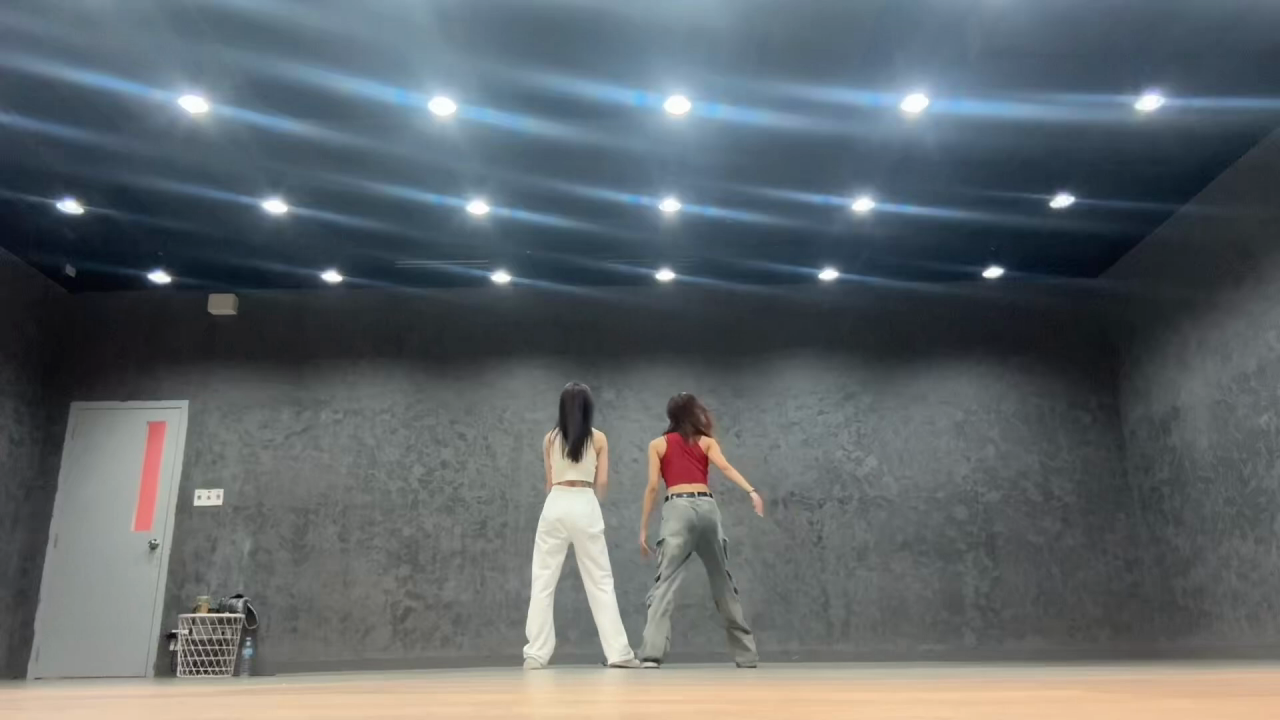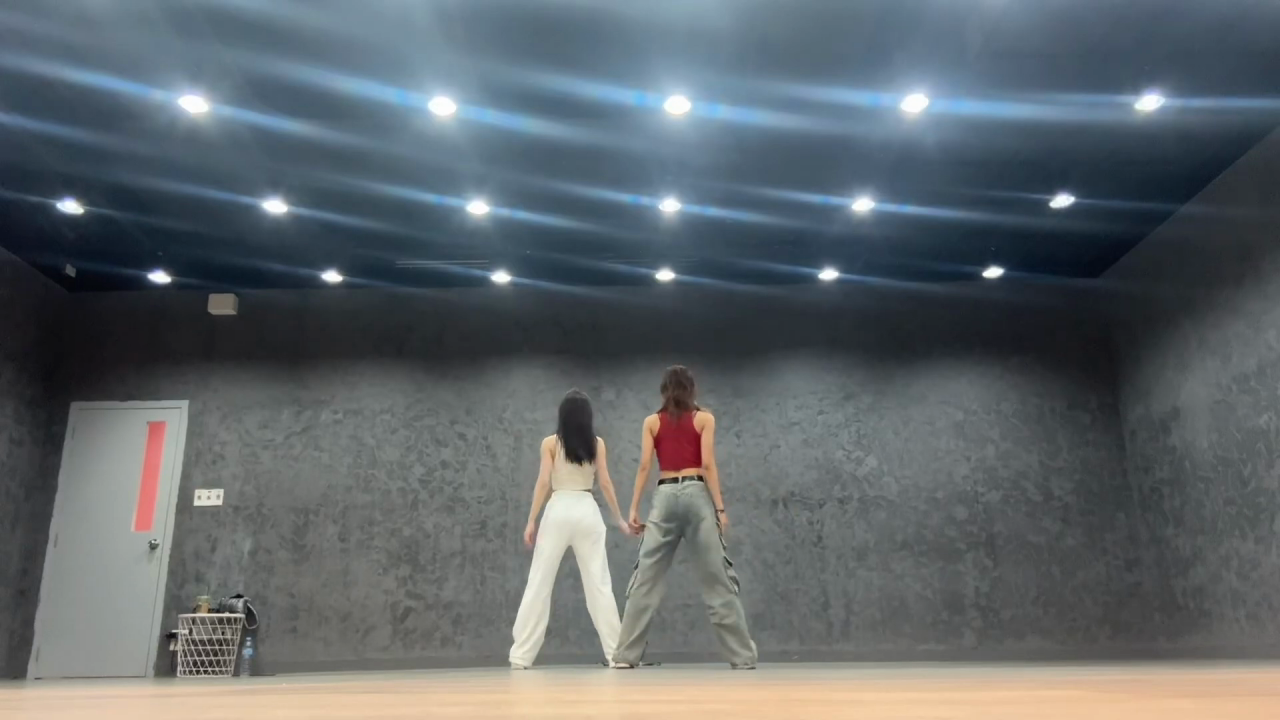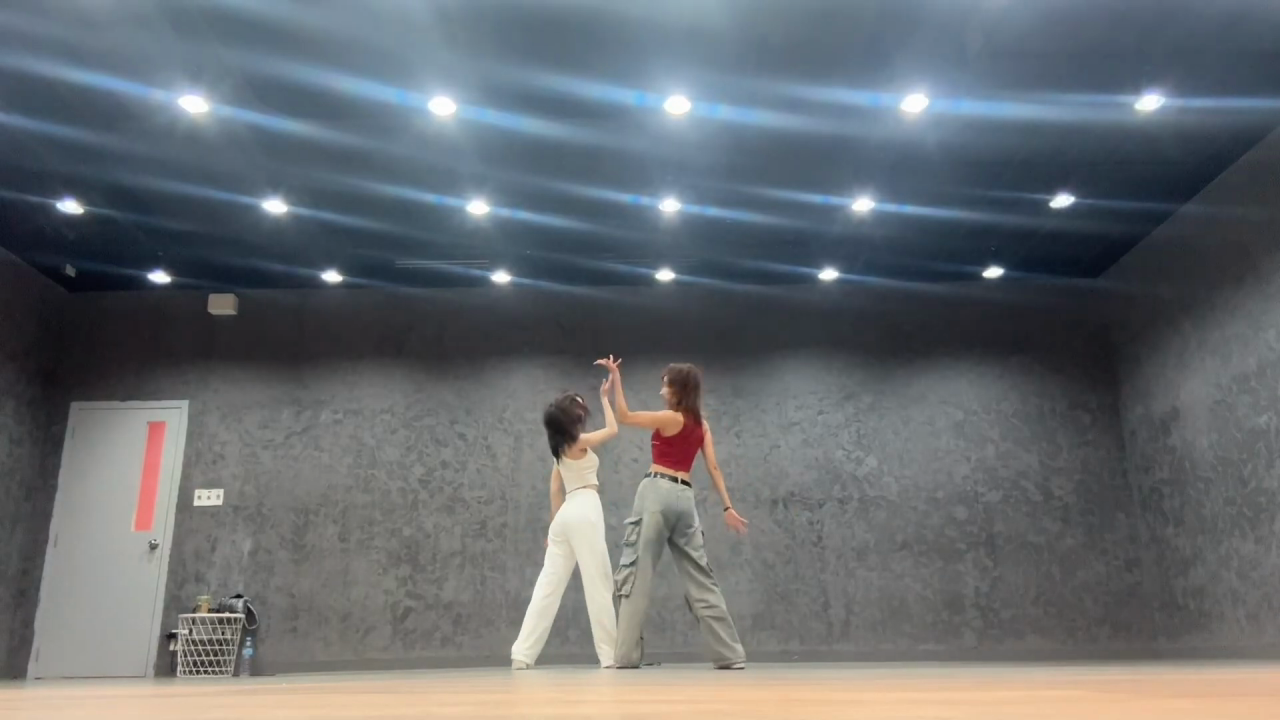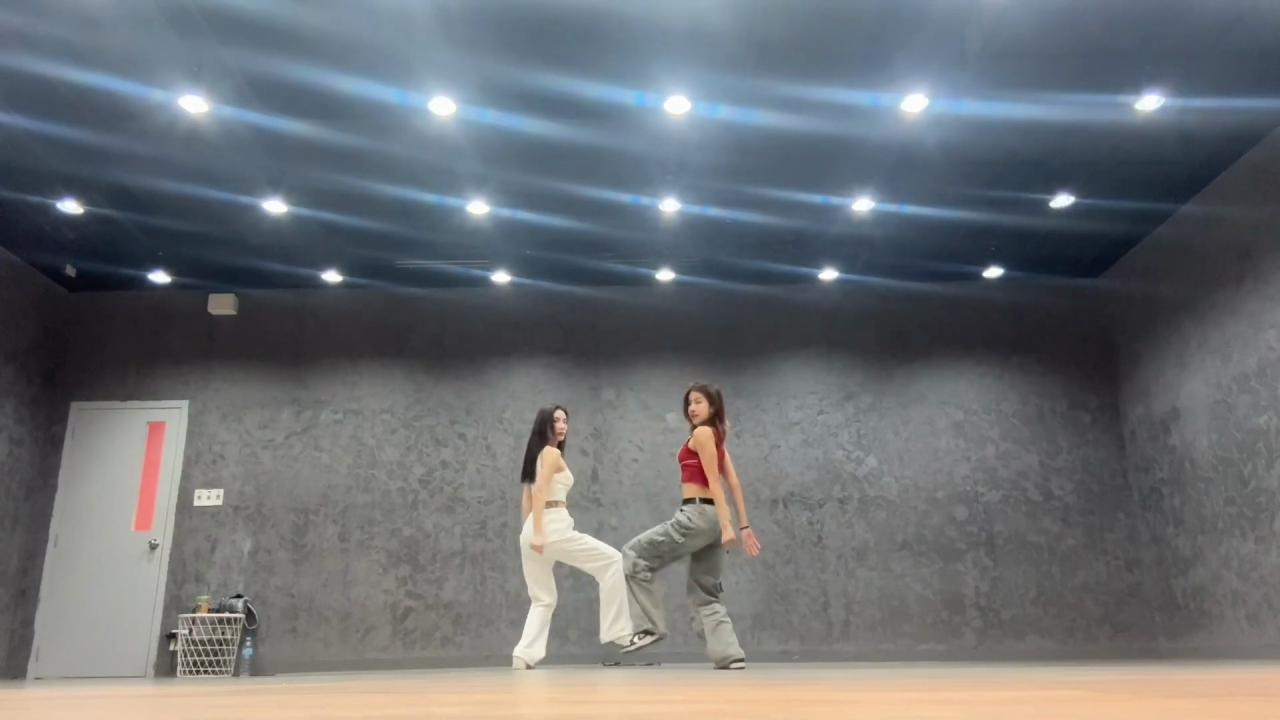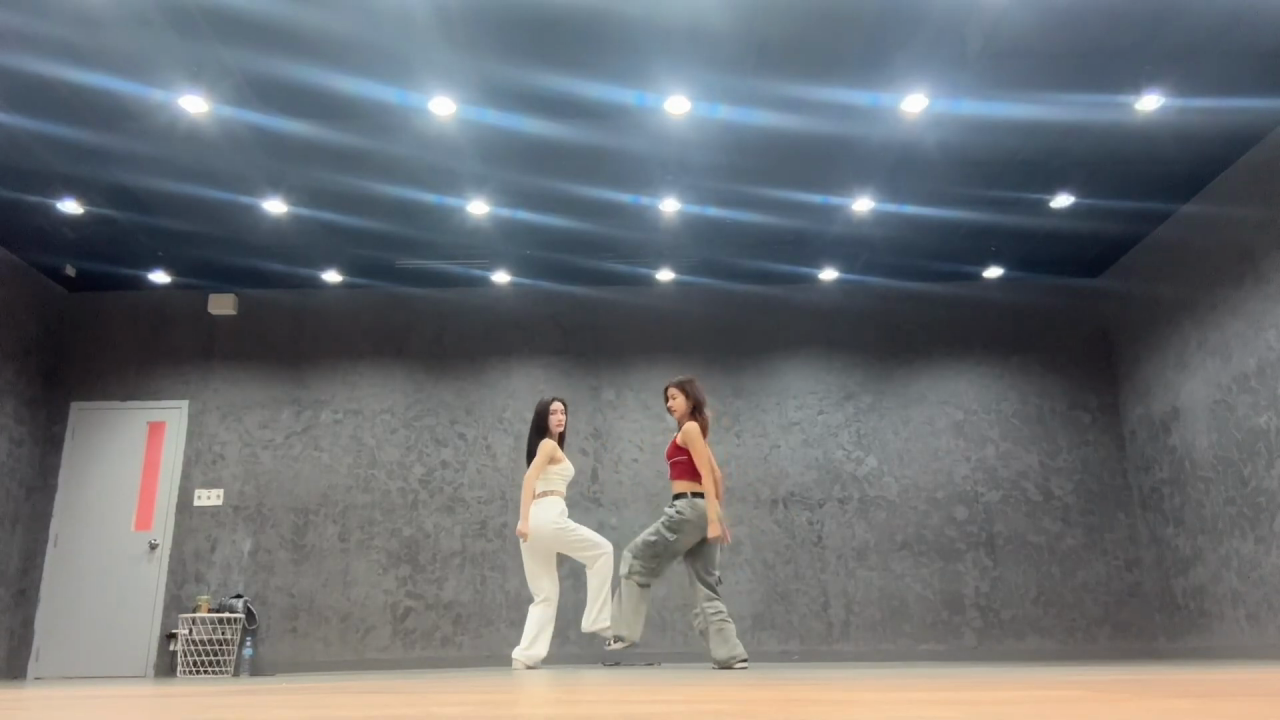
dt=1s
person 1, frame 1
left shoulder: (657, 444)
right shoulder: (706, 442)
left elbow: (652, 486)
right elbow: (725, 468)
left wrist: (644, 529)
right wrist: (752, 492)
left hip: (676, 510)
right hip: (707, 508)
left knee: (665, 585)
right knee: (722, 586)
left ankle: (652, 652)
right ankle: (745, 654)
person 1, frame 2
left shoulder: (652, 422)
right shoulder: (704, 418)
left elbow: (645, 466)
right elbow: (708, 465)
left wrist: (634, 508)
right wrist: (721, 508)
left hip: (665, 497)
right hip: (697, 495)
left knee: (646, 577)
right knee: (718, 578)
left ankle: (625, 655)
right ankle: (741, 656)
person 1, frame 3
left shoulder: (671, 418)
right shoulder: (700, 423)
left elbow: (626, 417)
right elbow: (713, 467)
left wrist: (616, 378)
right wrist: (727, 507)
left hip: (656, 493)
right hip: (684, 498)
left knee: (634, 572)
right knee: (700, 579)
left ankle: (626, 655)
right ankle: (730, 654)
person 1, frame 4
left shoulder: (702, 433)
right shoulder: (717, 436)
left elbow: (714, 481)
right elbow: (735, 483)
left wrist: (726, 525)
right wrist: (745, 526)
left hip: (698, 514)
right hip: (711, 517)
left knee: (634, 554)
right knee: (706, 594)
left ankle: (649, 626)
right ankle: (729, 654)
person 1, frame 5
left shoulder: (689, 428)
right shoulder: (696, 430)
left elbow: (707, 475)
right elbow: (716, 475)
left wrist: (714, 519)
right wrist: (714, 518)
left hip: (687, 510)
right hip: (700, 511)
left knee: (635, 559)
right knee: (706, 589)
left ankle: (625, 632)
right ankle: (731, 654)
person 2, frame 1
left shoulder: (551, 438)
right shoulder: (598, 438)
left elbow: (549, 482)
right elbow: (602, 482)
left hip: (555, 506)
right hip: (585, 506)
left knee: (543, 582)
right knee: (600, 582)
left ankle: (536, 654)
right ankle: (618, 652)
person 2, frame 2
left shoulder: (550, 443)
right shoulder: (597, 443)
left elbow: (544, 482)
right elbow: (606, 483)
left wrist: (531, 521)
right wrist: (619, 519)
left hip: (558, 510)
right hip: (587, 511)
left knee: (539, 585)
right knee: (599, 585)
left ankle: (521, 656)
right ankle: (617, 653)
person 2, frame 3
left shoulder: (560, 445)
right shoulder: (577, 441)
right elbow: (612, 430)
right wrist: (605, 397)
left hip: (566, 515)
right hip: (585, 511)
left knee: (548, 585)
right knee: (598, 583)
left ankle: (523, 654)
right ankle: (610, 655)
person 2, frame 4
left shoulder: (535, 456)
right shoulder: (552, 453)
right elbow: (541, 491)
right wrist: (539, 533)
left hip: (530, 532)
right hip: (553, 526)
left knee: (542, 600)
right knee: (613, 561)
left ankle: (524, 655)
right ankle: (618, 630)
person 2, frame 5
left shoulder: (548, 448)
right shoulder: (548, 445)
right elbow: (529, 480)
right wrist: (524, 519)
left hip: (539, 520)
right hip: (547, 518)
left knee: (544, 596)
right knee: (602, 551)
left ankle: (525, 655)
right ankle: (599, 619)
